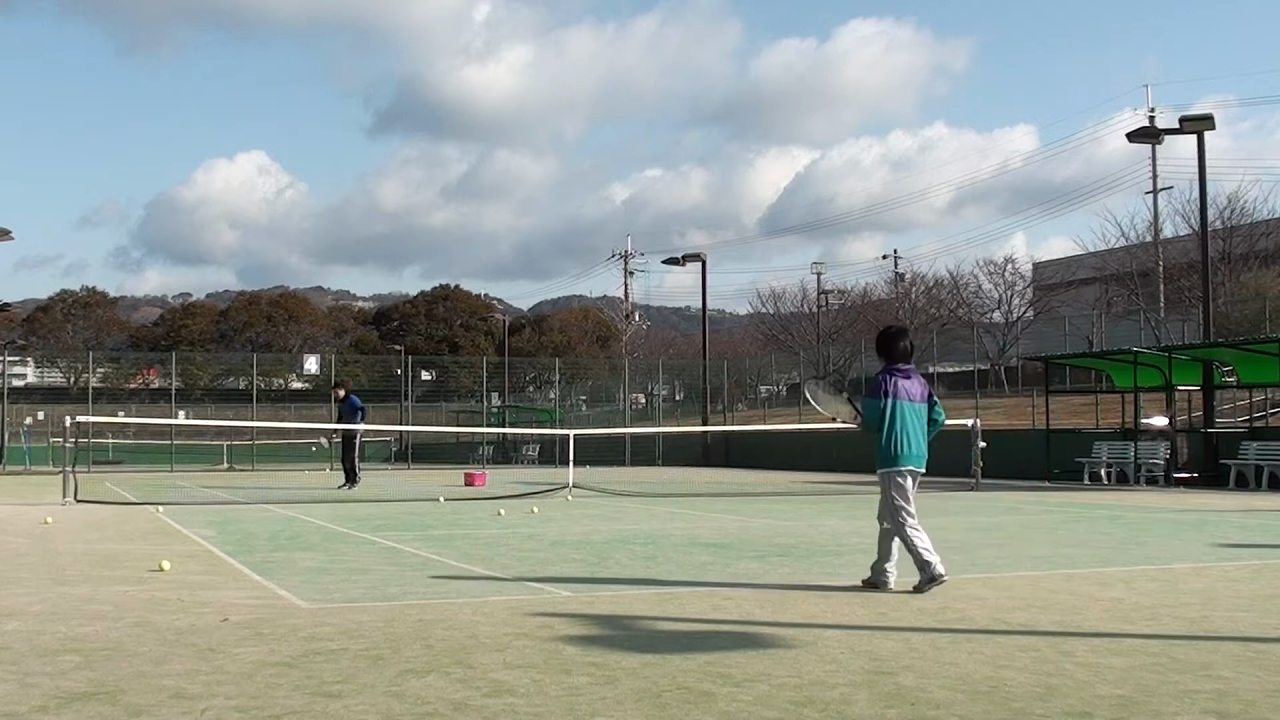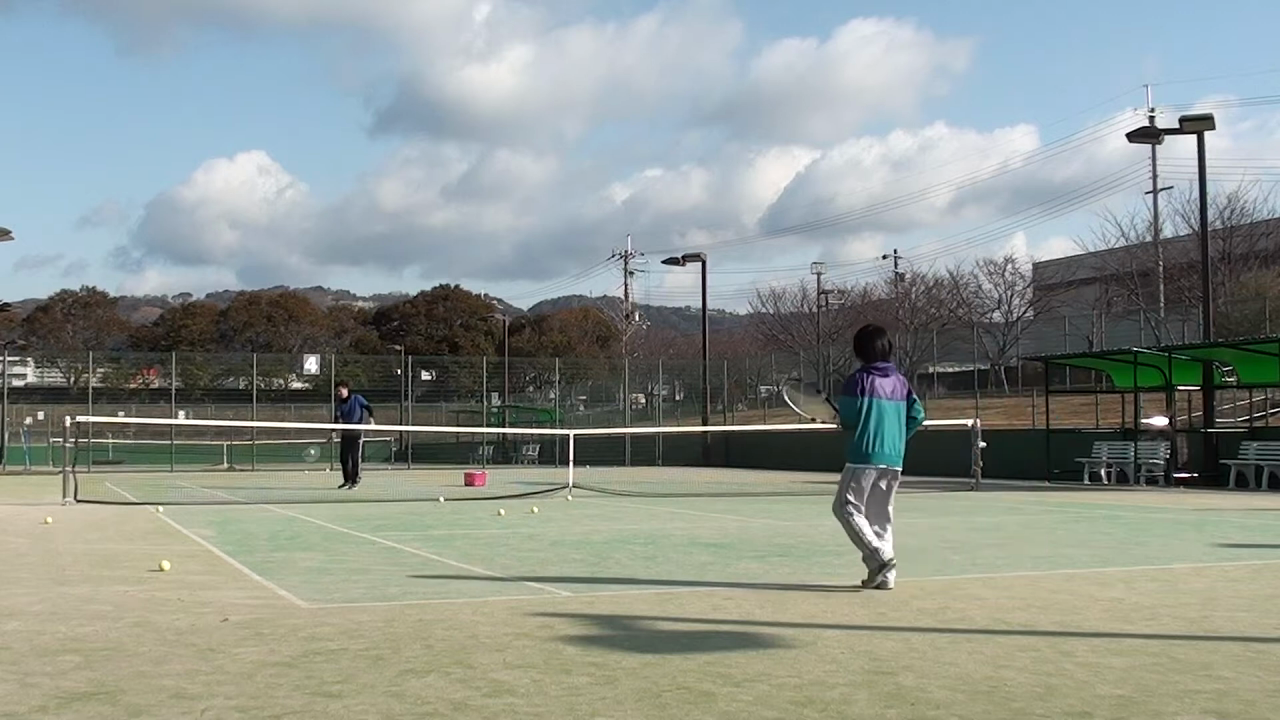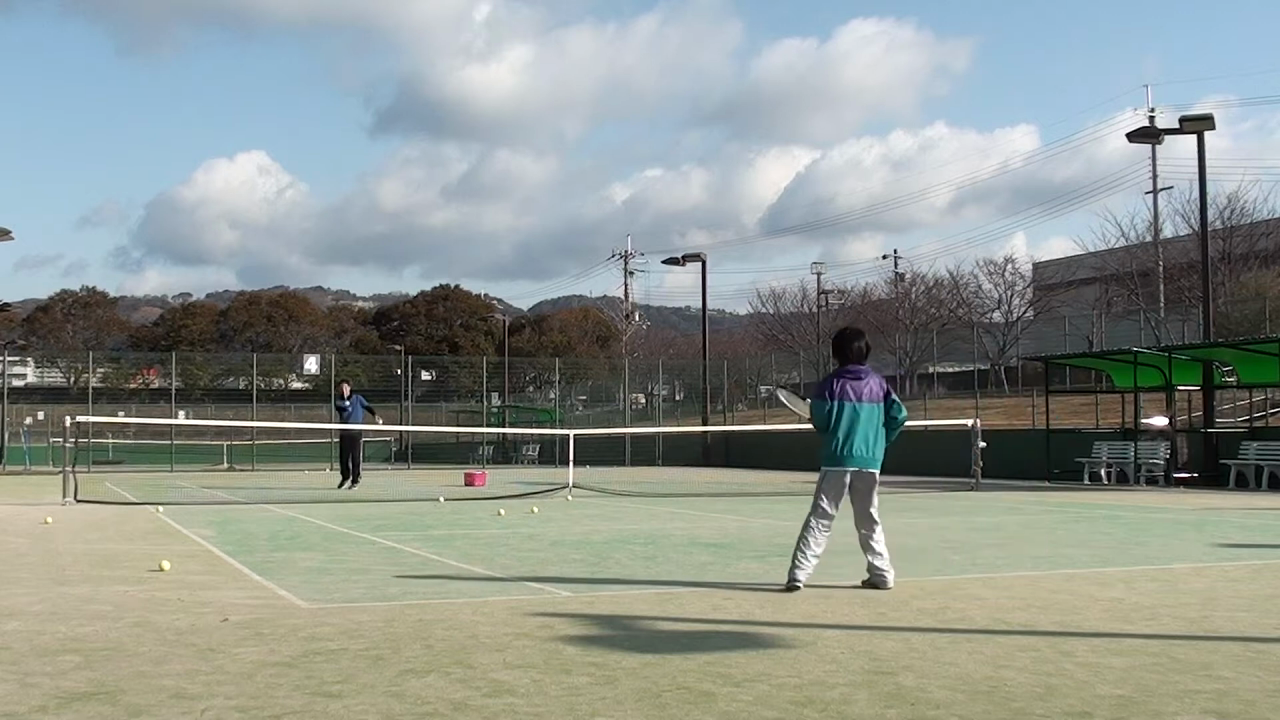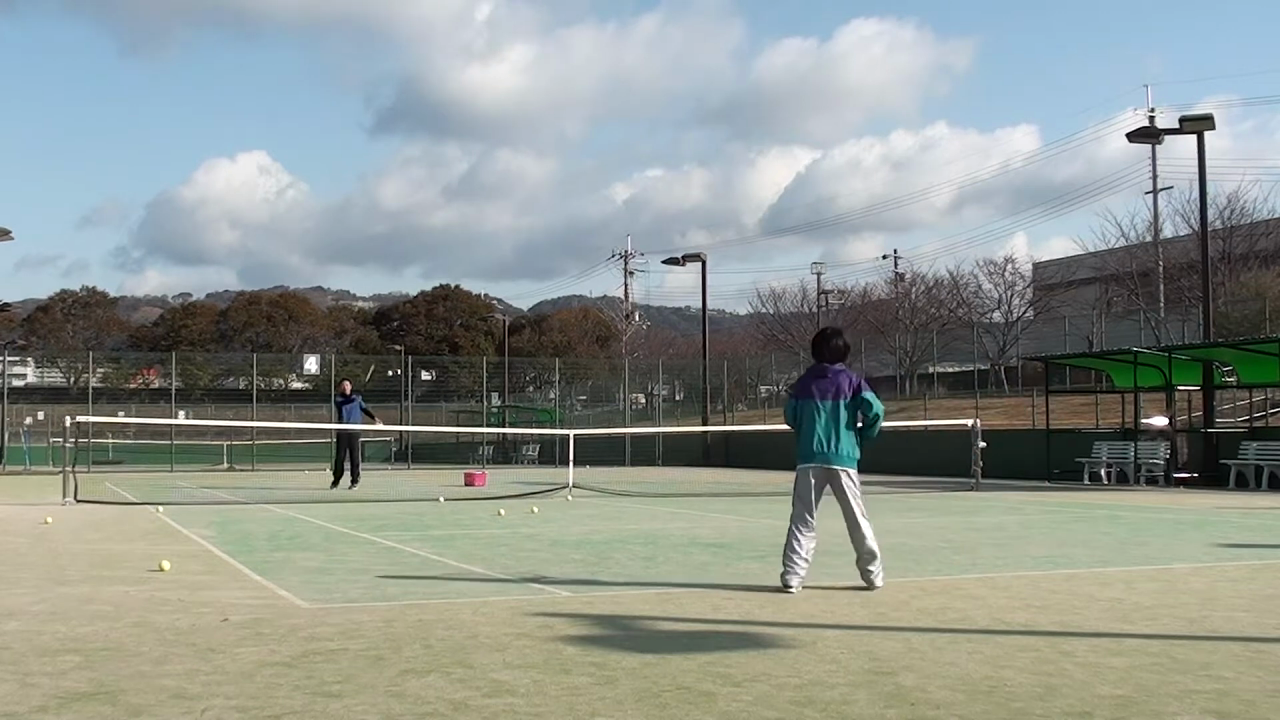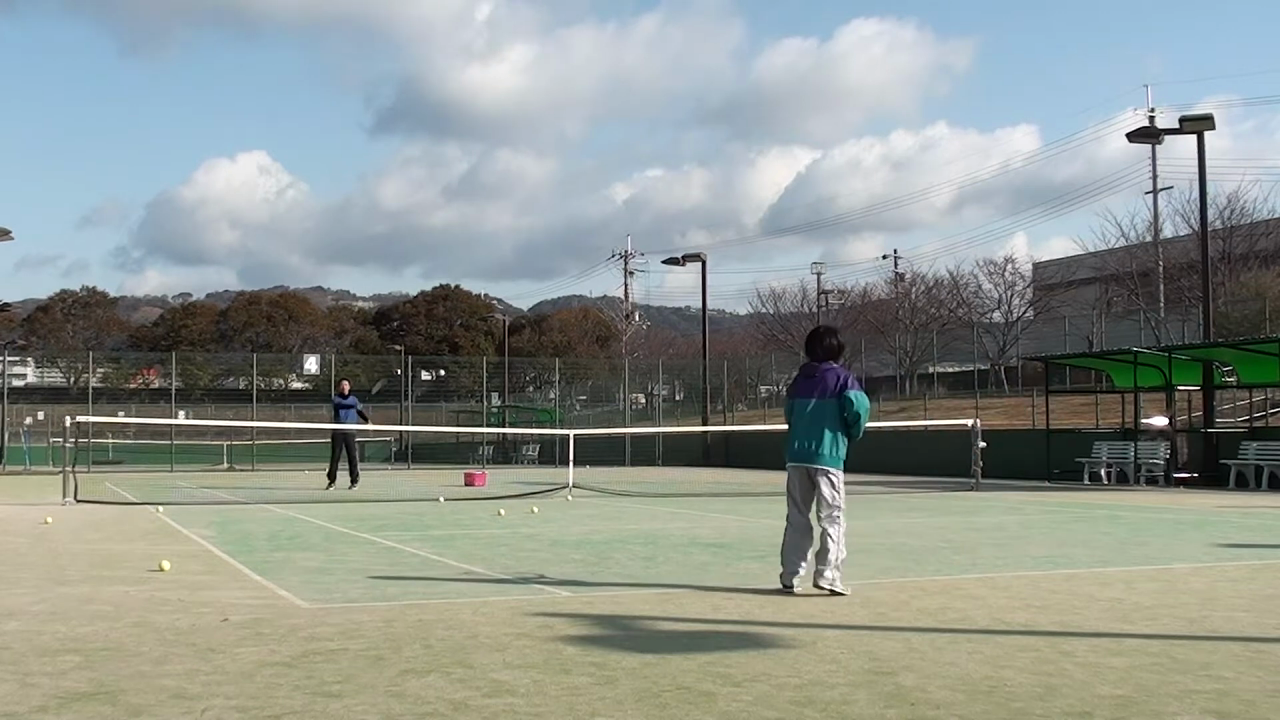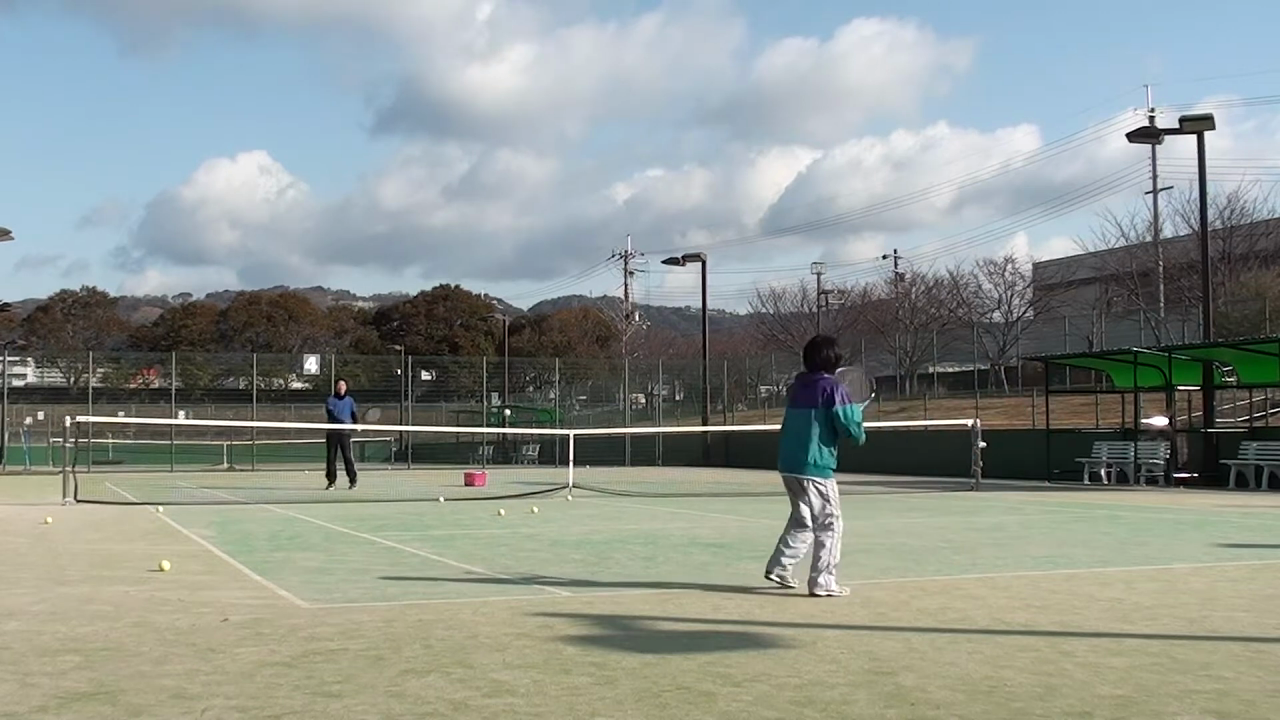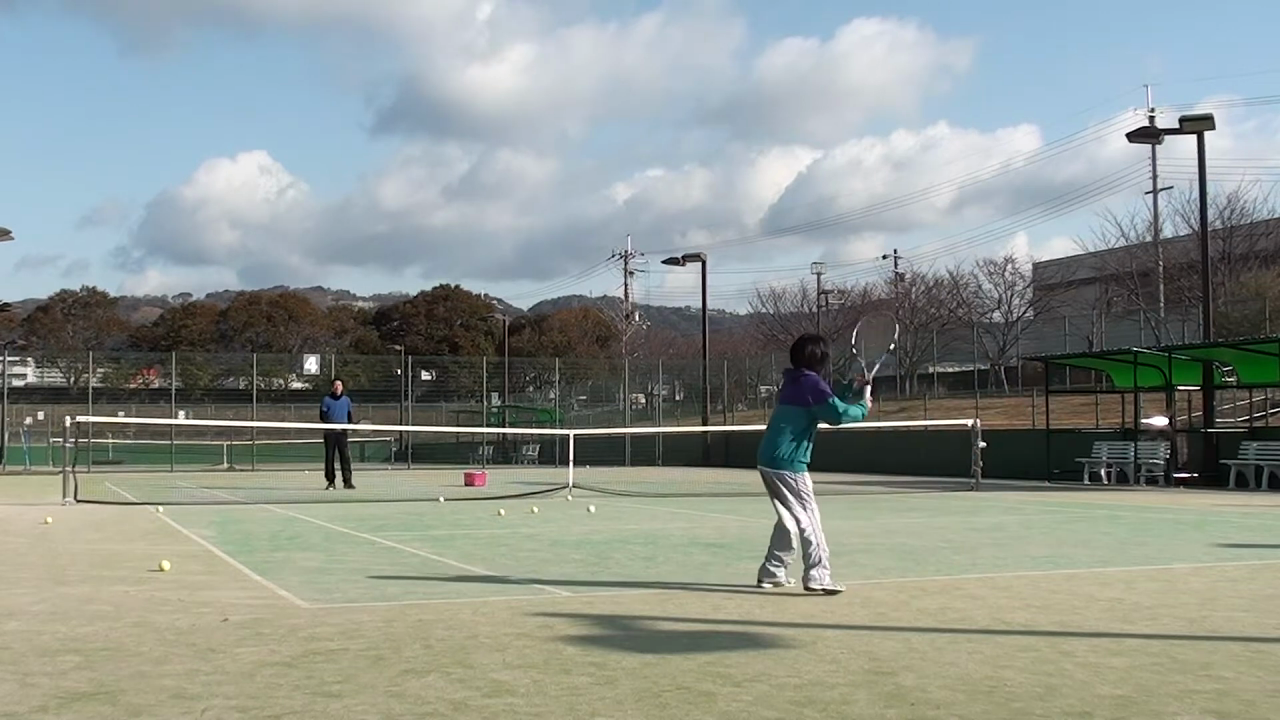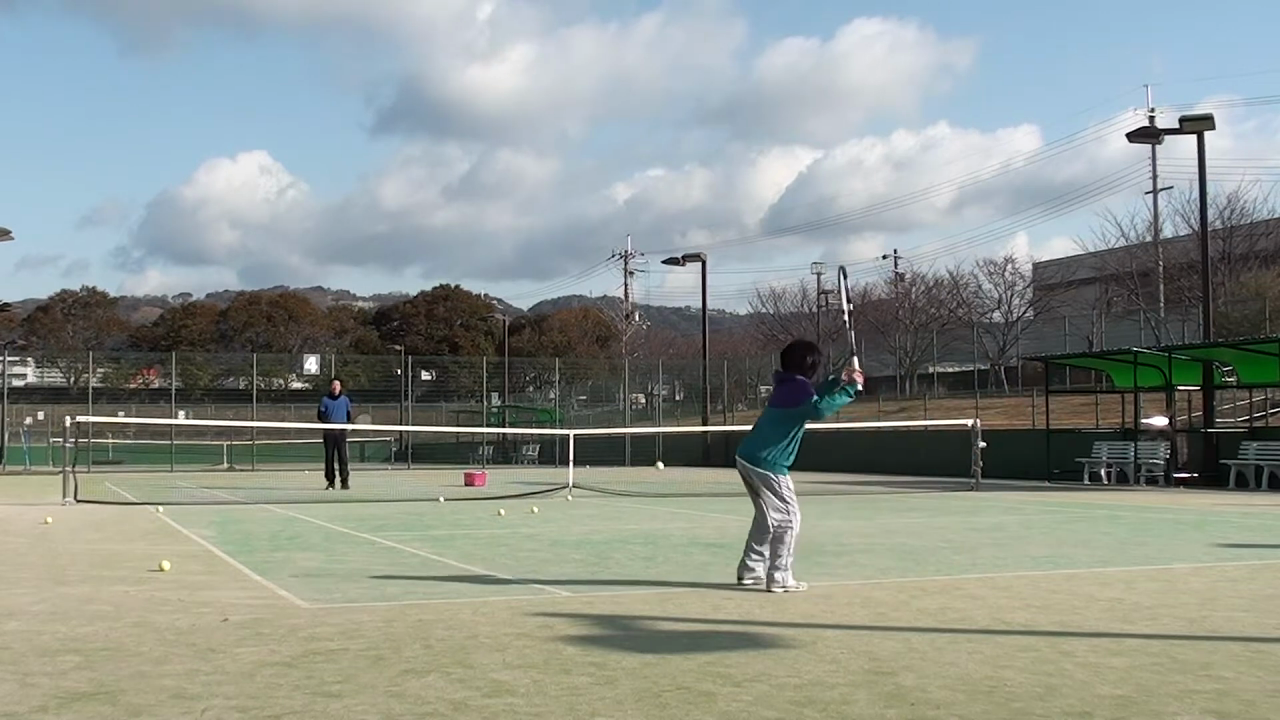
dt=0.2s
person 1, frame 1
left shoulder: (883, 380)
right shoulder: (920, 382)
left elbow: (871, 419)
right elbow: (937, 417)
left wrist: (863, 422)
left hip: (893, 457)
right hip: (916, 456)
left knee: (902, 519)
right knee: (889, 518)
left ankle: (932, 569)
right ankle: (882, 575)
person 1, frame 2
left shoulder: (859, 379)
right shoulder: (900, 380)
left elbow: (848, 417)
right elbow: (917, 415)
left wrist: (844, 425)
left hip: (865, 455)
right hip: (894, 458)
left knee: (846, 507)
right knee: (880, 517)
left ankle: (880, 555)
right ankle: (882, 574)
person 1, frame 3
left shoulder: (832, 382)
right shoulder: (878, 382)
left elbow: (820, 421)
right elbow: (899, 415)
right wrist: (881, 440)
left hip: (838, 459)
right hip: (871, 461)
left knee: (820, 518)
right knee: (869, 519)
left ankle: (800, 573)
right ankle: (882, 574)
person 1, frame 4
left shoulder: (804, 382)
right shoulder: (853, 380)
left elbow: (791, 418)
right elbow: (874, 411)
right wrist: (862, 437)
left hip: (810, 458)
right hip: (843, 458)
left knee: (802, 520)
right knee: (857, 518)
left ankle: (792, 577)
right ankle: (873, 574)
person 1, frame 5
left shoulder: (799, 380)
right shoulder: (843, 378)
right elbow: (858, 409)
right wrist: (852, 434)
left hip: (797, 457)
right hip: (828, 458)
left knee: (797, 519)
right knee: (832, 518)
left ankle: (790, 577)
right ankle: (827, 575)
person 1, frame 6
left shoulder: (797, 388)
right shoulder: (834, 389)
right elbow: (848, 425)
right wrist: (859, 436)
left hip: (789, 465)
right hip: (816, 466)
left knee: (801, 519)
right knee: (829, 524)
left ankle: (779, 567)
right ankle: (823, 582)
person 1, frame 7
left shoulder: (791, 382)
right shoulder: (812, 384)
left elbow: (826, 401)
right elbow: (837, 412)
left wrist: (851, 388)
right wrist: (863, 406)
left hip: (767, 460)
right hip: (788, 463)
left knee: (788, 517)
right knee: (808, 519)
left ankle: (771, 573)
right ankle: (817, 576)
person 1, frame 8
left shoulder: (786, 385)
right shoulder: (798, 386)
left elbow: (811, 398)
right elbow: (818, 409)
left wrist: (838, 381)
right wrist: (850, 389)
left hip: (747, 458)
right hip: (769, 465)
left knee: (766, 516)
right knee: (787, 519)
left ankle: (750, 570)
right ankle: (780, 578)
